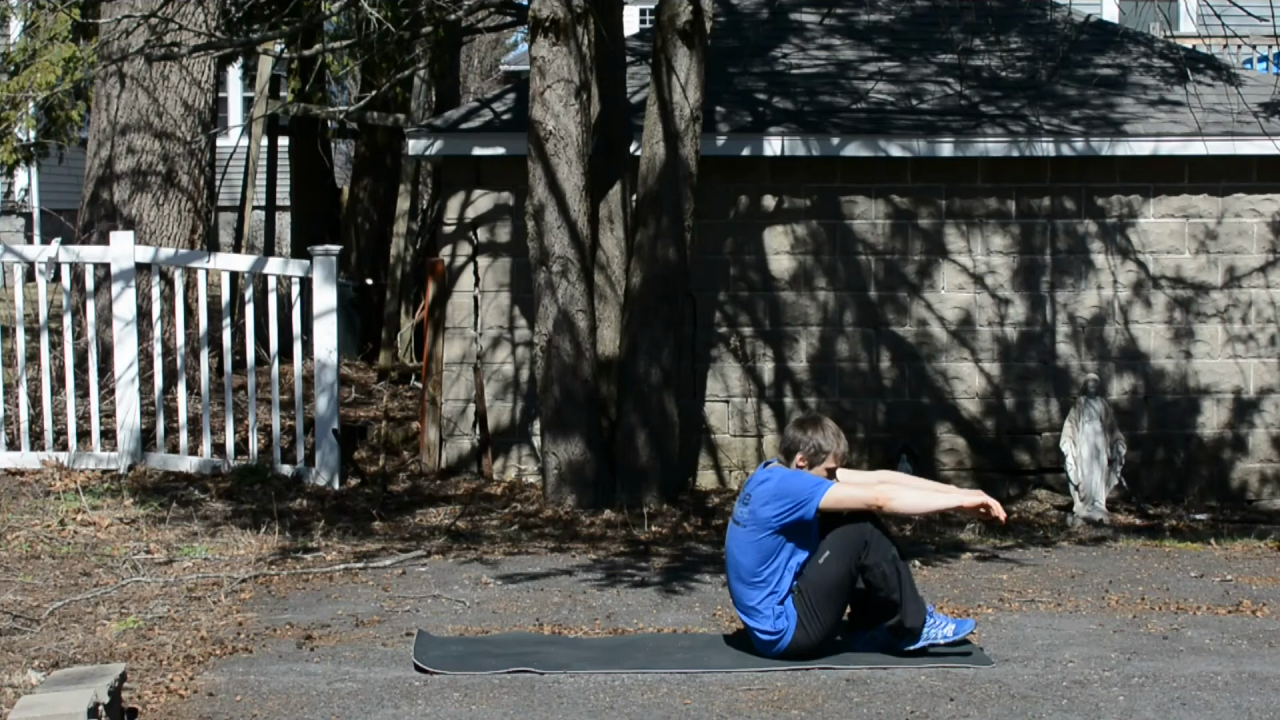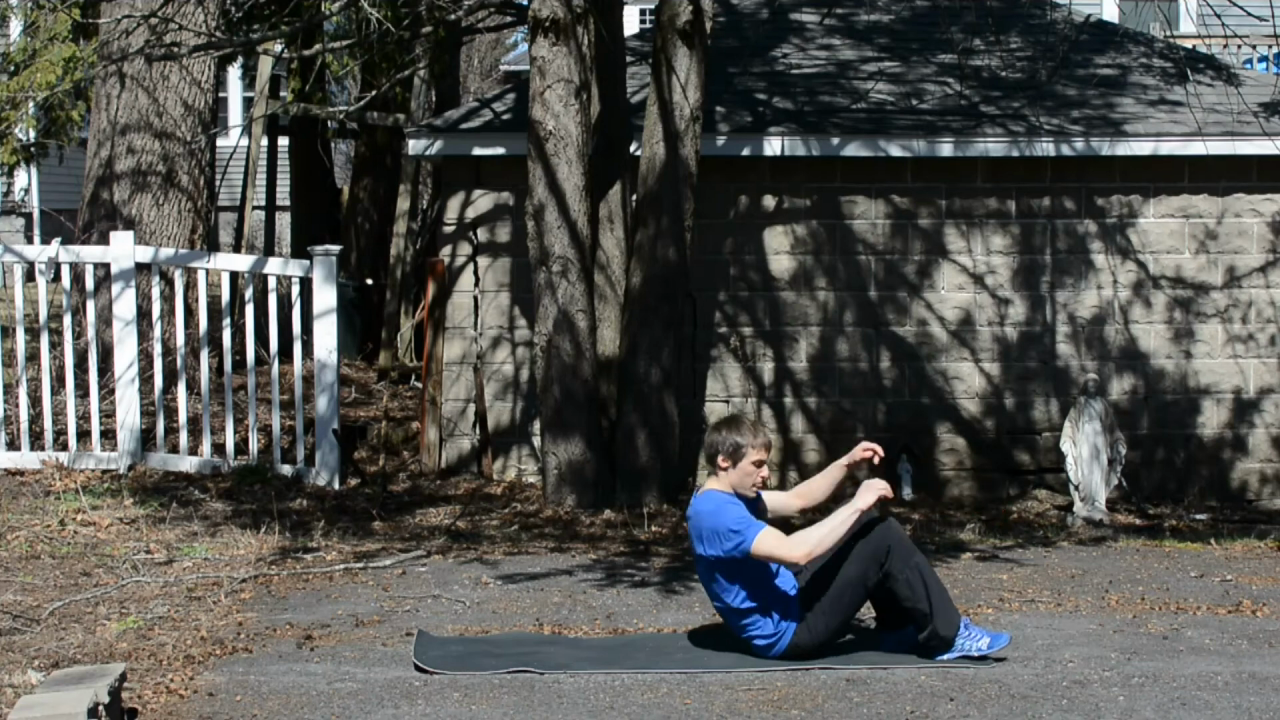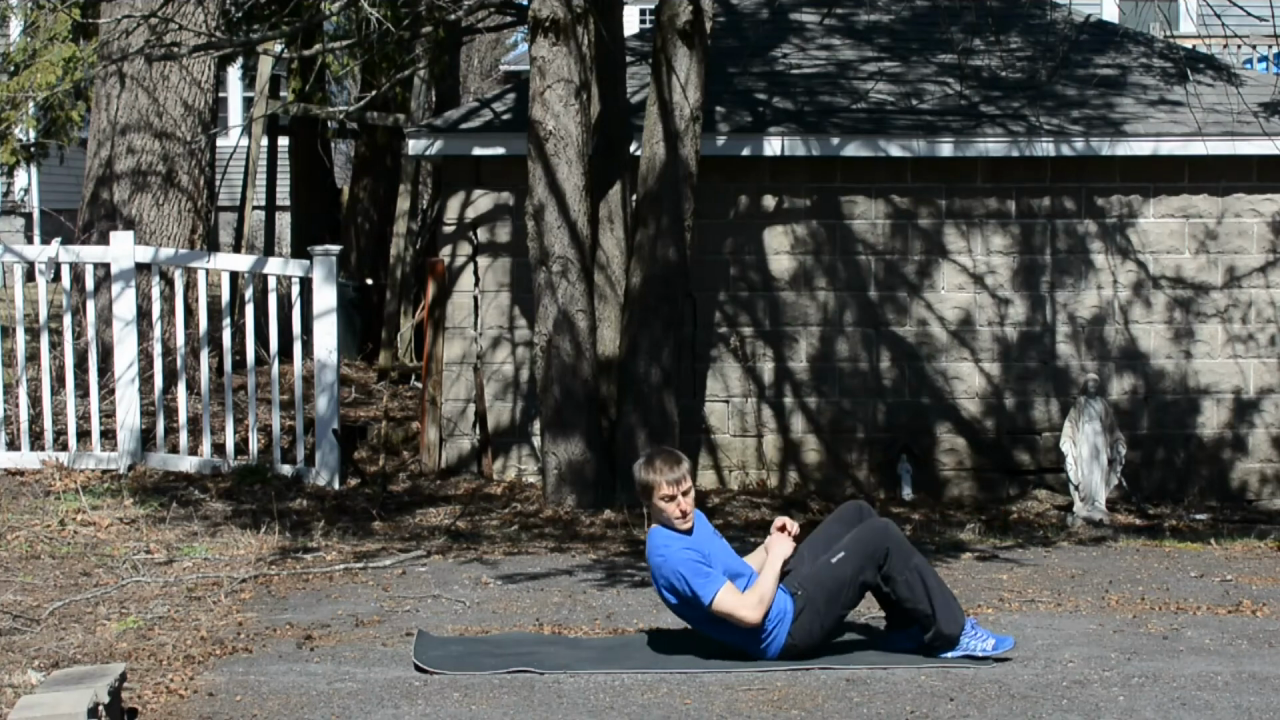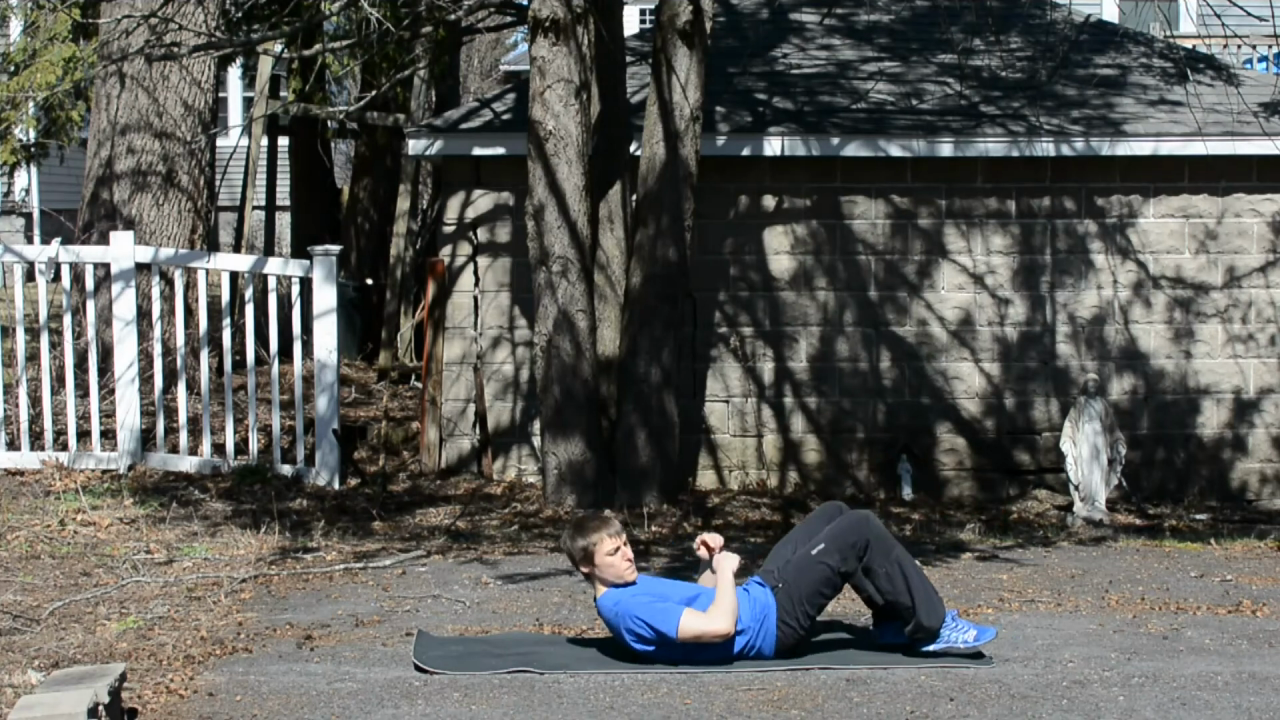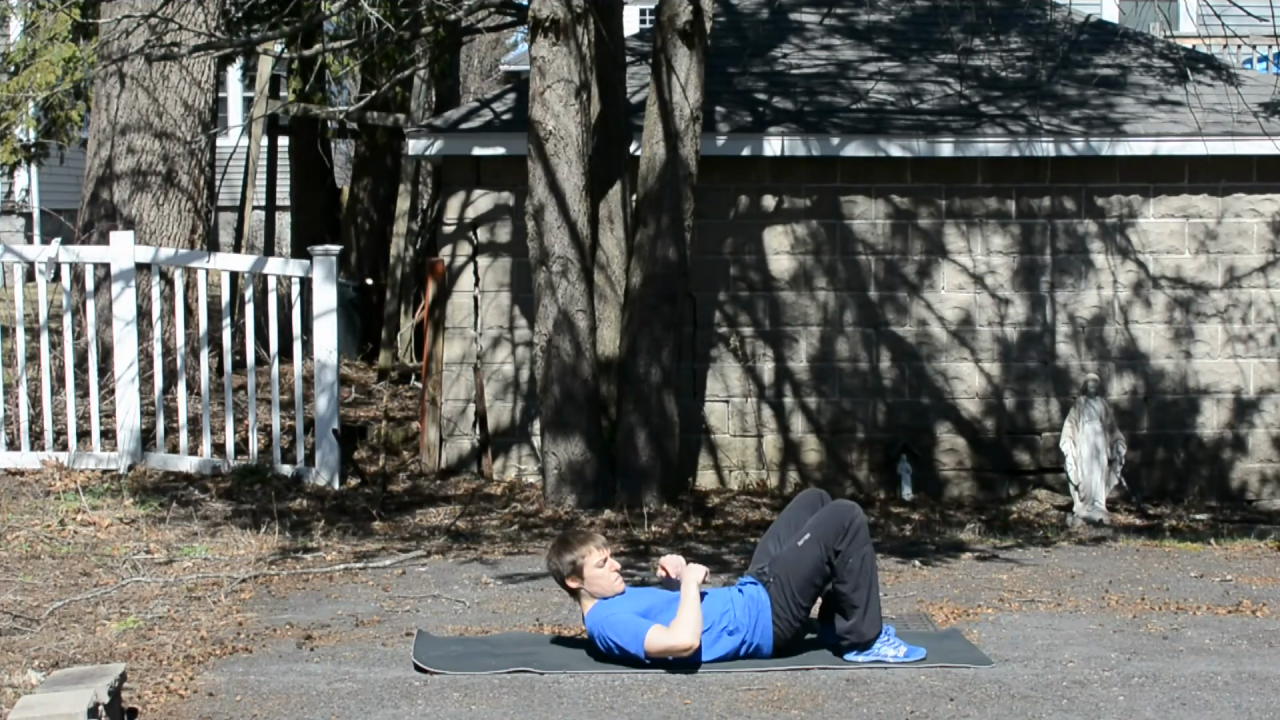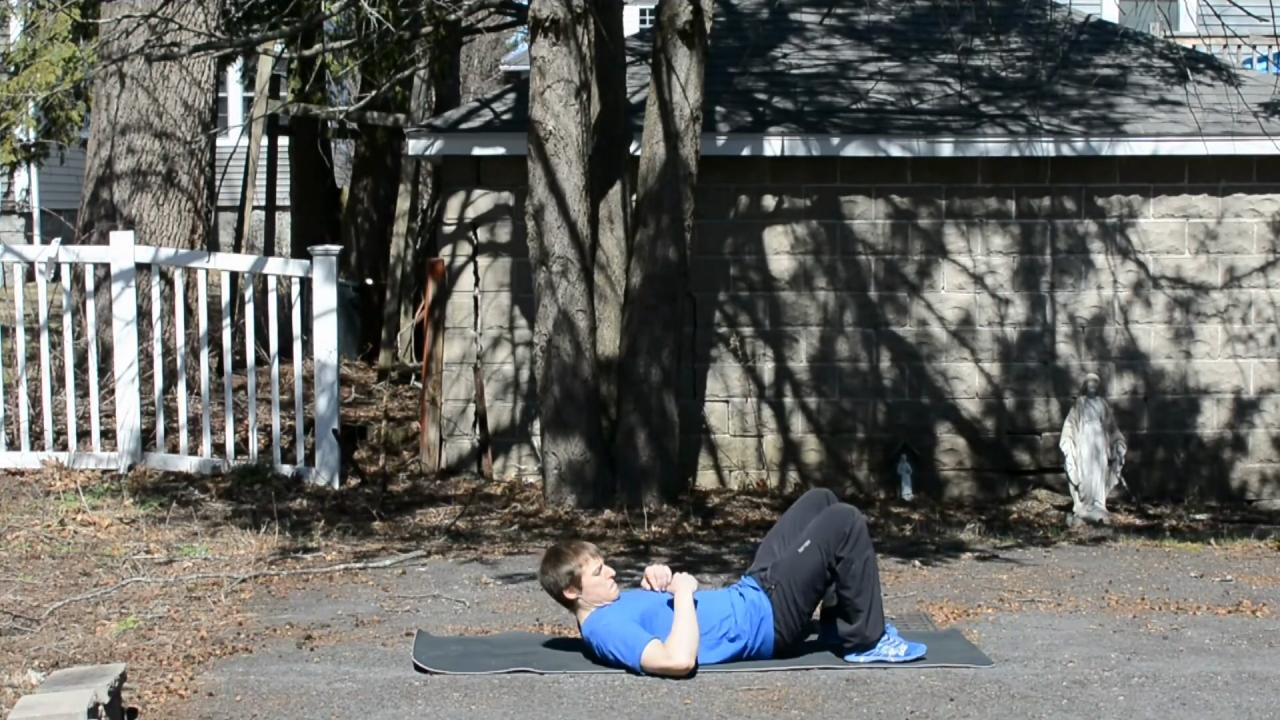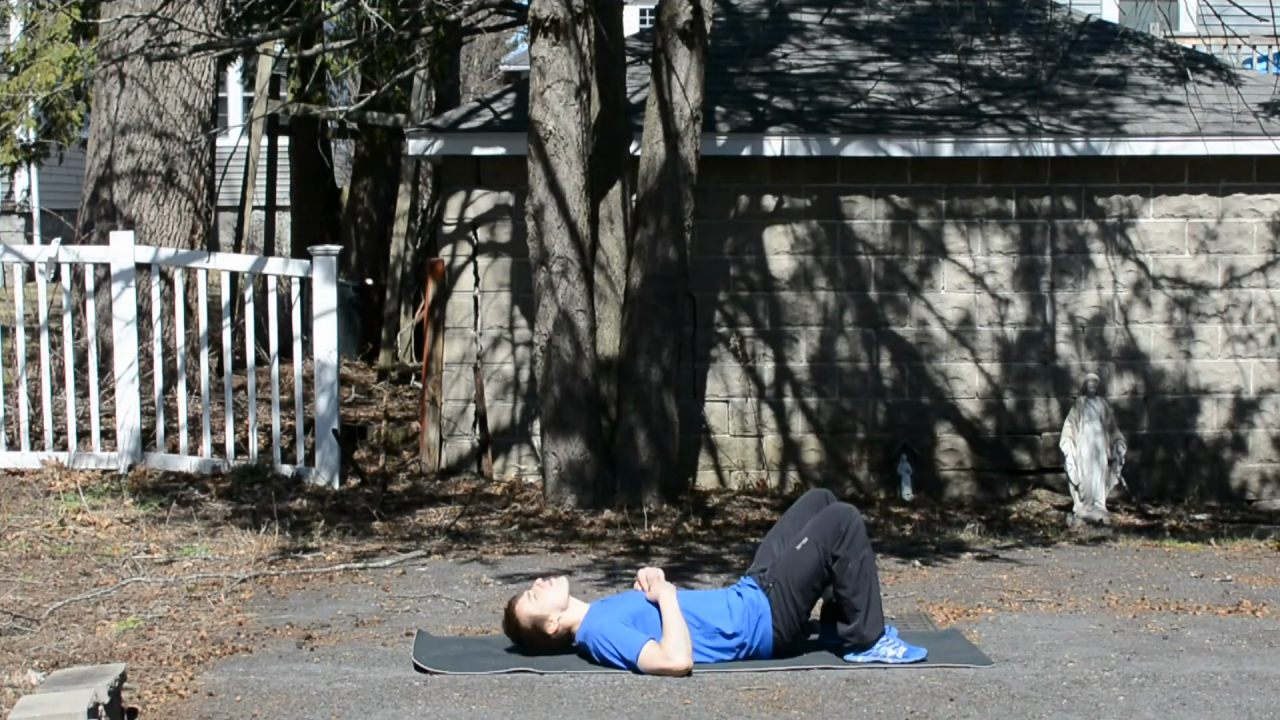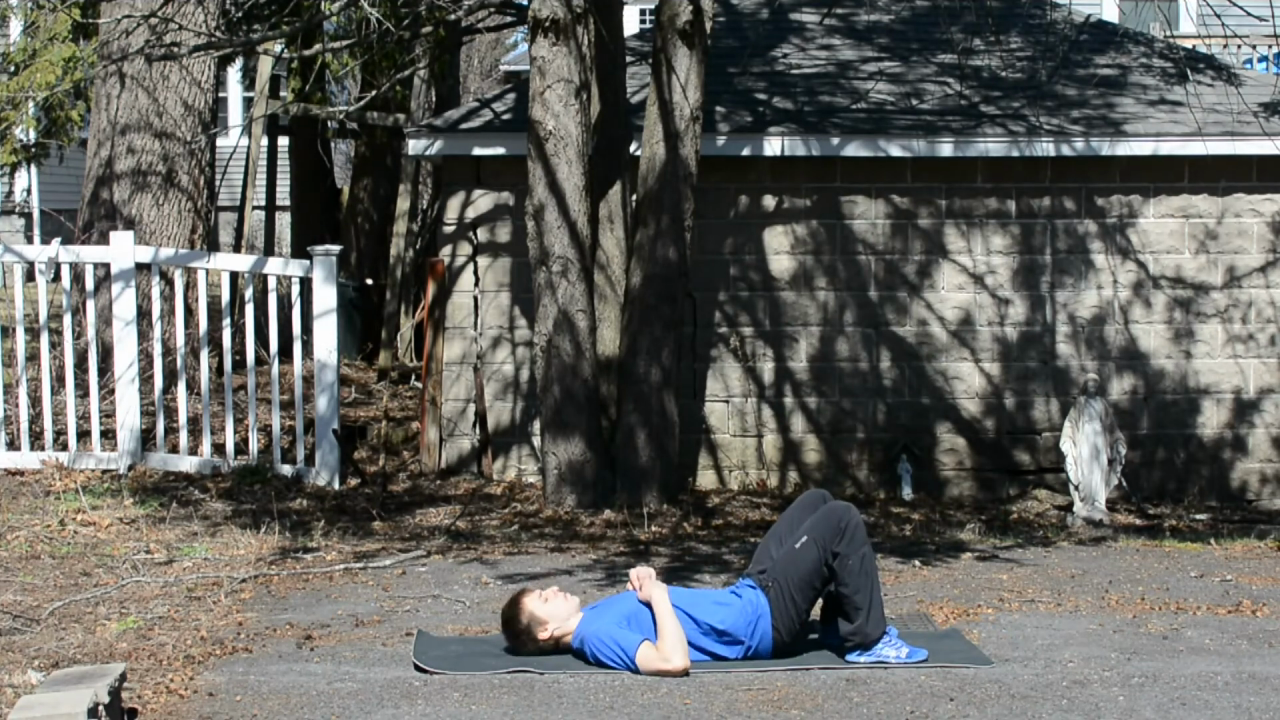
dt=0.4s
person 1, frame 1
left shoulder: (779, 471)
right shoulder: (785, 486)
left elbow: (877, 479)
right elbow: (879, 500)
right wrist: (961, 500)
left hip: (783, 612)
right hip: (787, 630)
left knee: (856, 516)
right knee: (862, 530)
left ankle: (873, 625)
right ankle: (910, 628)
person 1, frame 2
left shoulder: (724, 494)
right shoulder: (717, 513)
left elbow: (795, 501)
right elbow: (798, 551)
left wrist: (845, 463)
right wrist: (857, 505)
left hip: (785, 602)
right hip: (787, 631)
left knee: (863, 521)
right knee: (884, 536)
left ankle: (901, 629)
right ankle: (944, 638)
person 1, frame 3
left shoulder: (690, 520)
right shoulder: (669, 555)
right elbow: (749, 613)
left wrist: (770, 544)
right wrist: (777, 557)
left hip: (781, 601)
right hip: (785, 628)
left knee: (856, 513)
right knee: (882, 538)
left ankle: (908, 628)
right ankle: (949, 636)
person 1, frame 4
left shoulder: (626, 584)
right shoulder: (624, 608)
right elbow: (720, 626)
left wrist: (710, 566)
right wrist: (724, 570)
left hip: (758, 593)
right hip: (769, 623)
left knee: (835, 514)
right knee: (862, 527)
left ankle: (895, 622)
right ankle: (931, 628)
person 1, frame 5
left shoulder: (615, 601)
right shoulder: (607, 622)
right elbow: (684, 641)
left wrist: (669, 580)
right wrist: (688, 582)
left hip: (750, 594)
right hip: (765, 618)
left knee: (816, 501)
right knee: (845, 517)
left ankle: (838, 625)
right ankle: (863, 639)
person 1, frame 6
left shoulder: (609, 607)
right shoulder: (605, 630)
right elbow: (679, 660)
left wrist: (657, 587)
right wrist: (682, 595)
left hip: (751, 593)
right hip: (766, 620)
left knee: (822, 501)
right knee: (846, 523)
left ankle: (839, 627)
right ankle: (865, 641)
person 1, frame 7
left shoulder: (600, 614)
right shoulder: (600, 632)
right elbow: (676, 661)
left wrist: (650, 585)
right wrist: (665, 596)
left hip: (749, 593)
right hip: (765, 620)
left knee: (821, 501)
right knee: (843, 520)
left ankle: (840, 628)
right ankle: (866, 642)
person 1, frame 8
left shoulder: (595, 617)
right shoulder: (597, 637)
right elbow: (674, 661)
left wrist: (644, 584)
right wrist: (658, 596)
left hip: (748, 594)
right hip: (765, 620)
left knee: (818, 501)
right knee: (841, 519)
left ankle: (840, 627)
right ankle: (867, 642)
